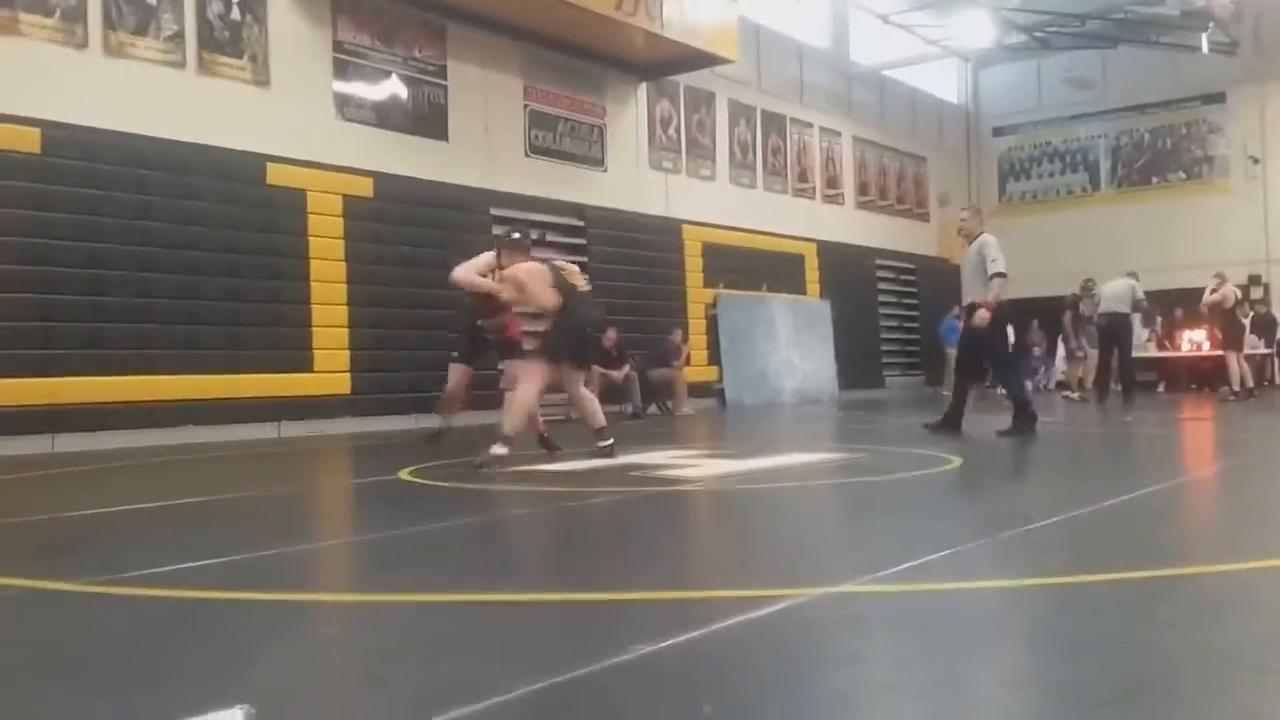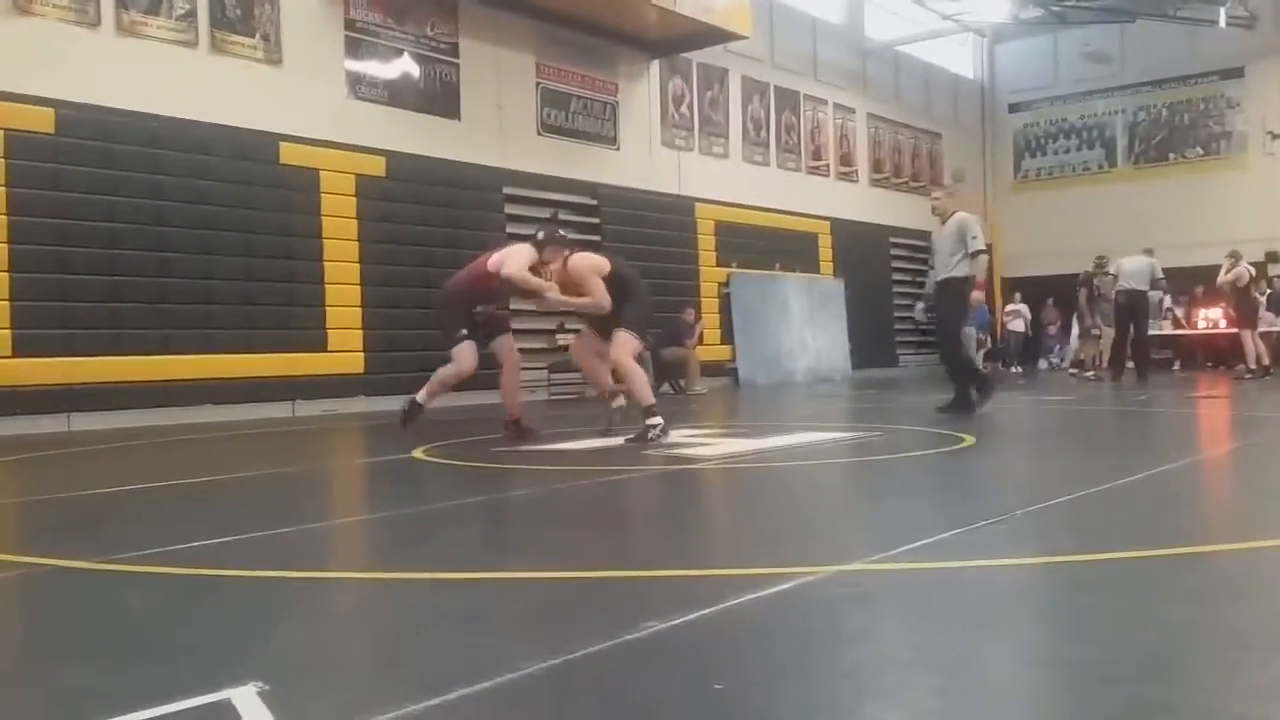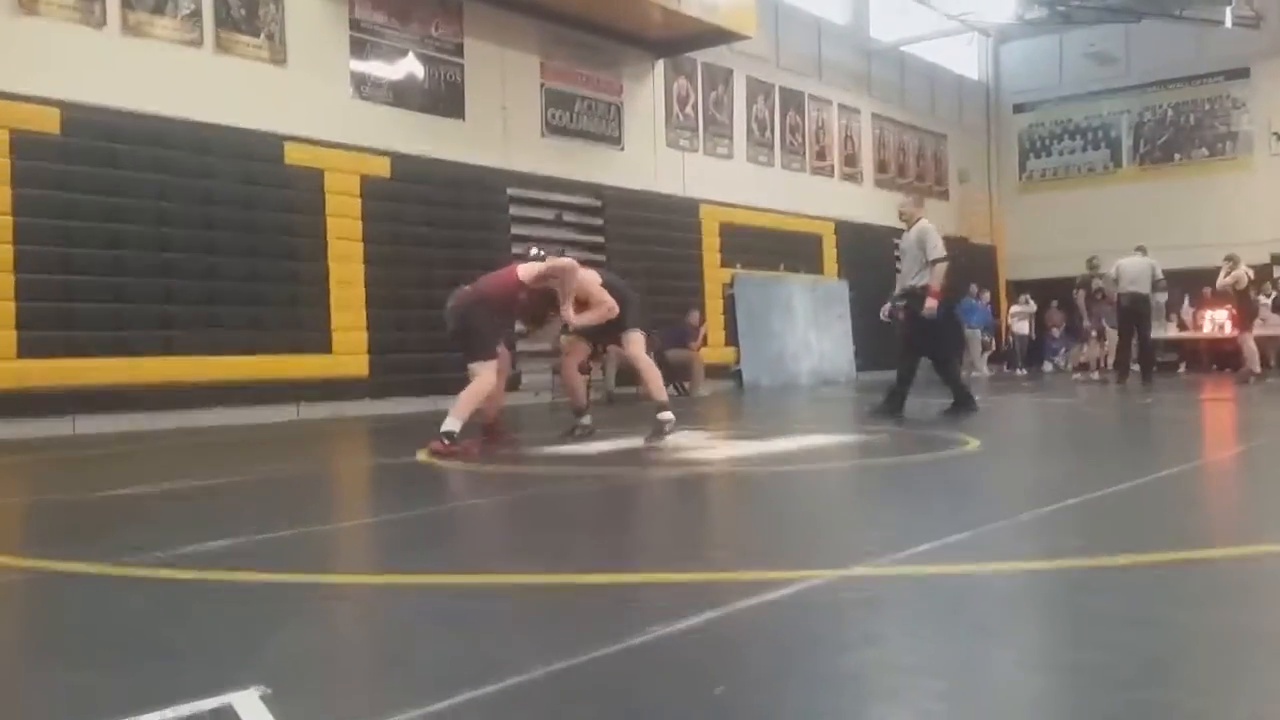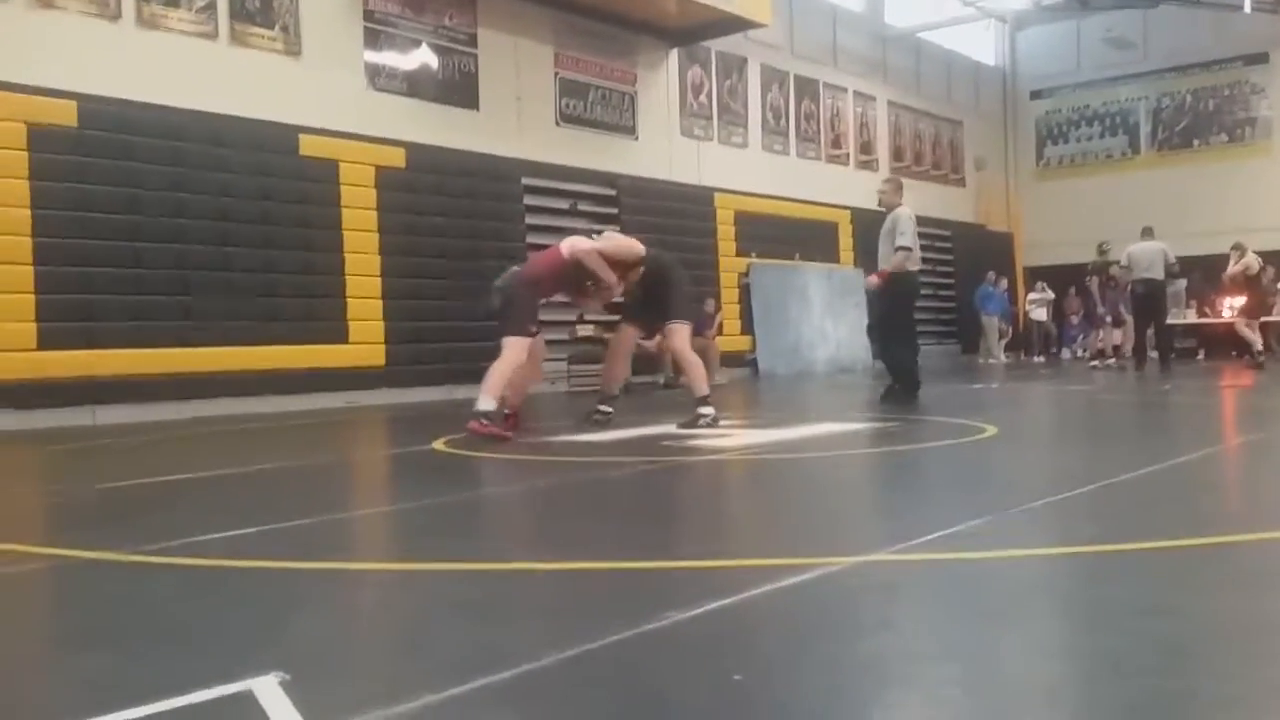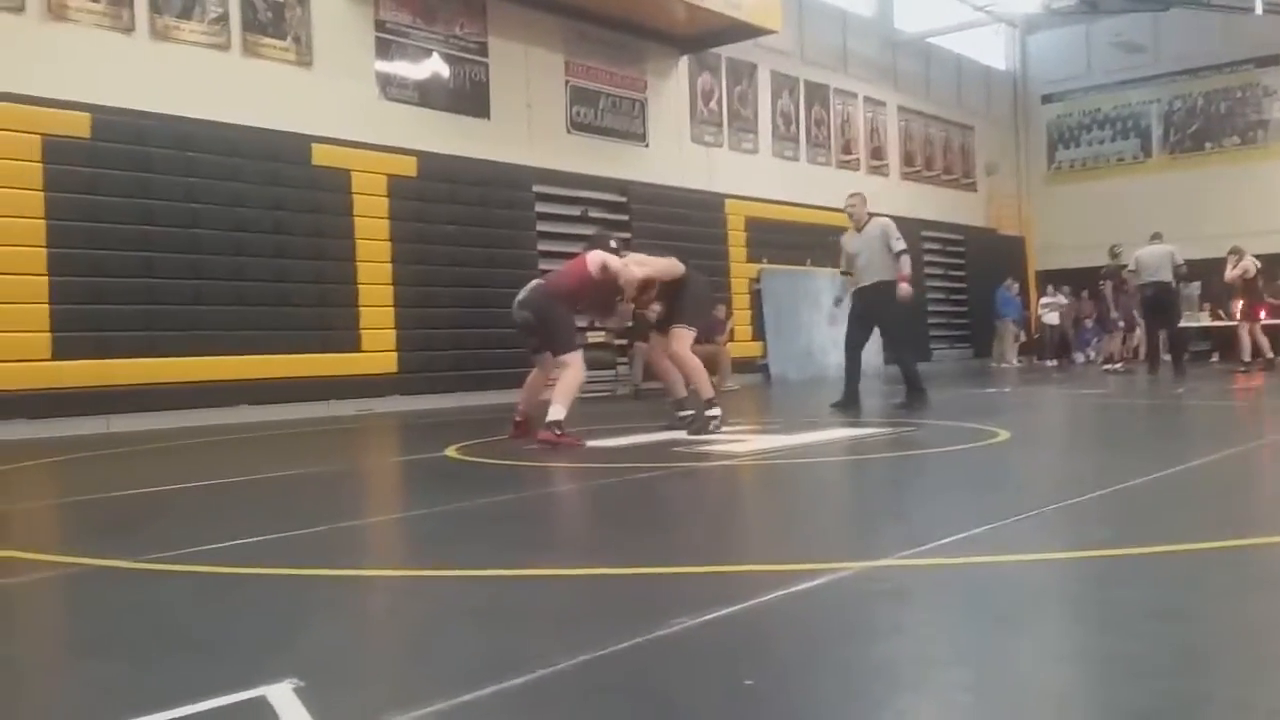
dt=0.4s
person 1, frame 1
left shoulder: (987, 243)
right shoulder: (971, 248)
left elbow: (999, 278)
left wrist: (987, 307)
right wrist: (969, 313)
left hip: (988, 314)
right hip: (974, 315)
left knee: (1003, 368)
right knee: (964, 368)
left ankle: (1025, 419)
right ankle: (952, 420)
person 1, frame 2
left shoulder: (965, 220)
right shoulder: (938, 231)
left elbow: (981, 253)
left wrist: (978, 287)
right wrist: (925, 297)
left hip: (959, 287)
right hip: (944, 289)
left knee: (949, 341)
right knee: (946, 344)
left ankle: (981, 384)
right ankle: (963, 398)
person 1, frame 3
left shoulder: (925, 229)
right shoulder: (906, 236)
left elbow: (940, 262)
left wrist: (933, 295)
right wrist: (894, 301)
left hip: (923, 296)
right hip: (915, 296)
left knee: (908, 349)
right knee: (937, 352)
left ankle: (895, 402)
right ankle: (963, 400)
person 1, frame 4
left shoulder: (903, 215)
right shoulder: (891, 217)
left elbow: (904, 251)
left wrist: (879, 275)
left hip: (900, 281)
right hip: (892, 281)
left knee: (902, 336)
right knee: (883, 333)
left ankle: (908, 388)
right ankle: (900, 381)
person 1, frame 5
left shoulder: (884, 225)
right shoulder: (846, 239)
left elbow: (903, 253)
right elbow: (847, 273)
left wrist: (905, 280)
right wrist: (838, 299)
left hip: (886, 292)
right hip: (861, 295)
left knee: (896, 343)
right knee: (852, 346)
left ankle: (916, 392)
right ankle: (851, 397)
person 2, frame 1
right shoulder: (488, 261)
right elbow: (458, 276)
right wrist: (497, 288)
left hip: (503, 327)
right hip: (474, 326)
left knee: (515, 380)
right knee: (455, 386)
left ankle: (541, 433)
right ankle: (443, 424)
person 2, frame 2
left shoulder: (535, 264)
right shoulder: (525, 253)
right elbow: (509, 272)
right wrist: (545, 286)
left hip: (484, 307)
right hip: (456, 304)
left knee: (512, 360)
right knee: (466, 365)
left ankle: (513, 422)
right ankle: (418, 401)
person 2, frame 3
right shoulder: (538, 272)
right elbow: (568, 265)
right wrist: (566, 305)
left hip: (465, 309)
right hip: (473, 311)
left knee: (502, 365)
right knee: (487, 380)
left ankle: (490, 425)
right ankle: (445, 438)
person 2, frame 4
left shoulder: (574, 275)
right shoulder: (580, 244)
left elbow: (587, 303)
right elbow: (585, 251)
left wrist: (608, 288)
right wrist: (612, 279)
left hip: (516, 290)
right hip: (518, 291)
left knee: (536, 354)
right knee: (515, 355)
left ankle: (511, 414)
right ankle: (482, 417)
person 2, frame 5
left shoulder: (581, 267)
right shoulder: (603, 258)
right elbow: (629, 277)
left hip: (525, 302)
right hip: (548, 304)
left knee: (545, 366)
right knee: (575, 368)
left ankle: (520, 422)
right ankle: (553, 427)
person 3, frame 1
left shoulder: (519, 271)
right shoulder: (543, 267)
left elbow: (548, 303)
right elbow: (574, 271)
left wrist: (515, 299)
left hip: (567, 320)
right hip: (584, 317)
left knee: (528, 381)
right knee: (573, 385)
left ankle: (500, 448)
right ankle: (605, 442)
person 3, frame 2
left shoulder: (576, 264)
right shoulder: (567, 263)
left elbow: (603, 304)
left wrist: (561, 300)
left hip: (633, 301)
right hip: (617, 302)
left knee: (618, 356)
right knee: (579, 351)
left ankle: (655, 422)
right ankle: (615, 399)
person 3, frame 3
left shoulder: (576, 280)
left elbow: (611, 309)
left wrist: (578, 321)
left hip: (626, 307)
right hip: (597, 317)
left knee: (634, 353)
right knee: (567, 360)
left ankle: (664, 417)
right ankle: (583, 420)
person 3, frame 4
left shoulder: (607, 241)
left elbow: (636, 250)
left hip: (671, 283)
right hip: (646, 290)
left knee: (677, 345)
right knee: (619, 346)
left ankle: (707, 411)
right ankle: (604, 407)
person 3, frame 5
left shoulder: (630, 265)
left elbow: (677, 267)
left wrist: (643, 273)
left hip: (691, 289)
right hip: (674, 296)
left knee: (677, 349)
right knee: (655, 353)
left ankle: (713, 412)
right ankle: (685, 413)
